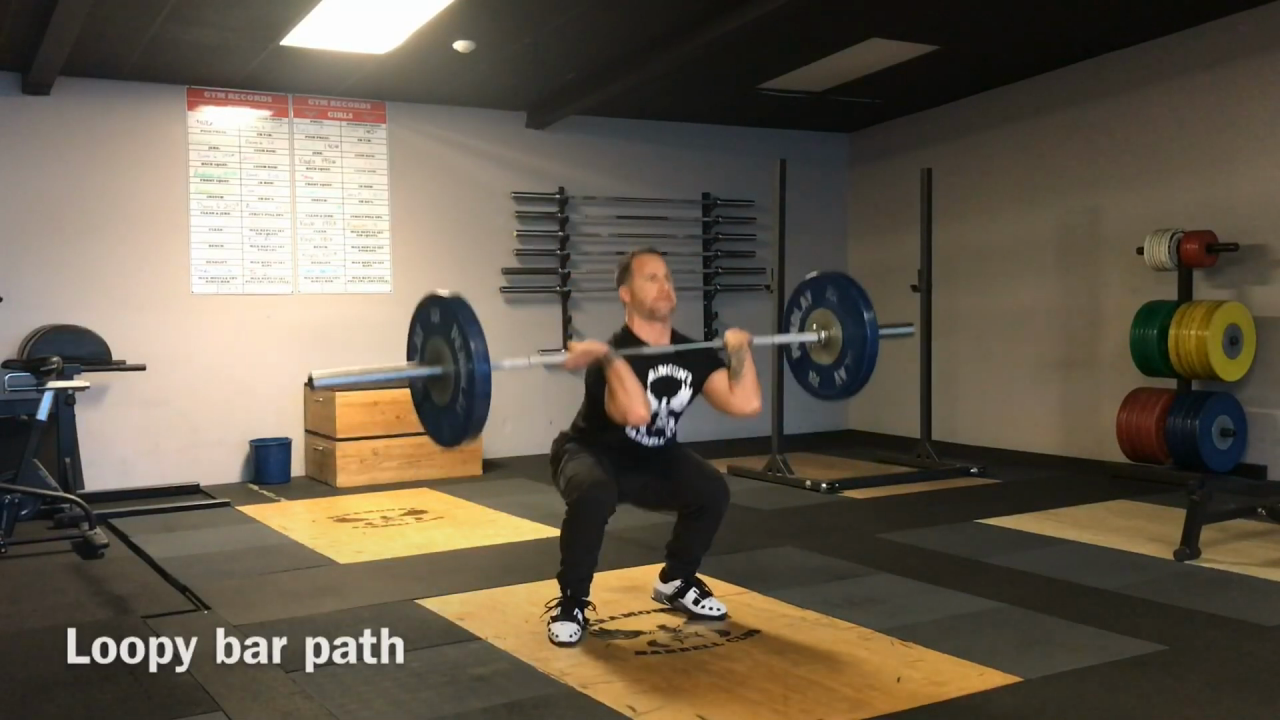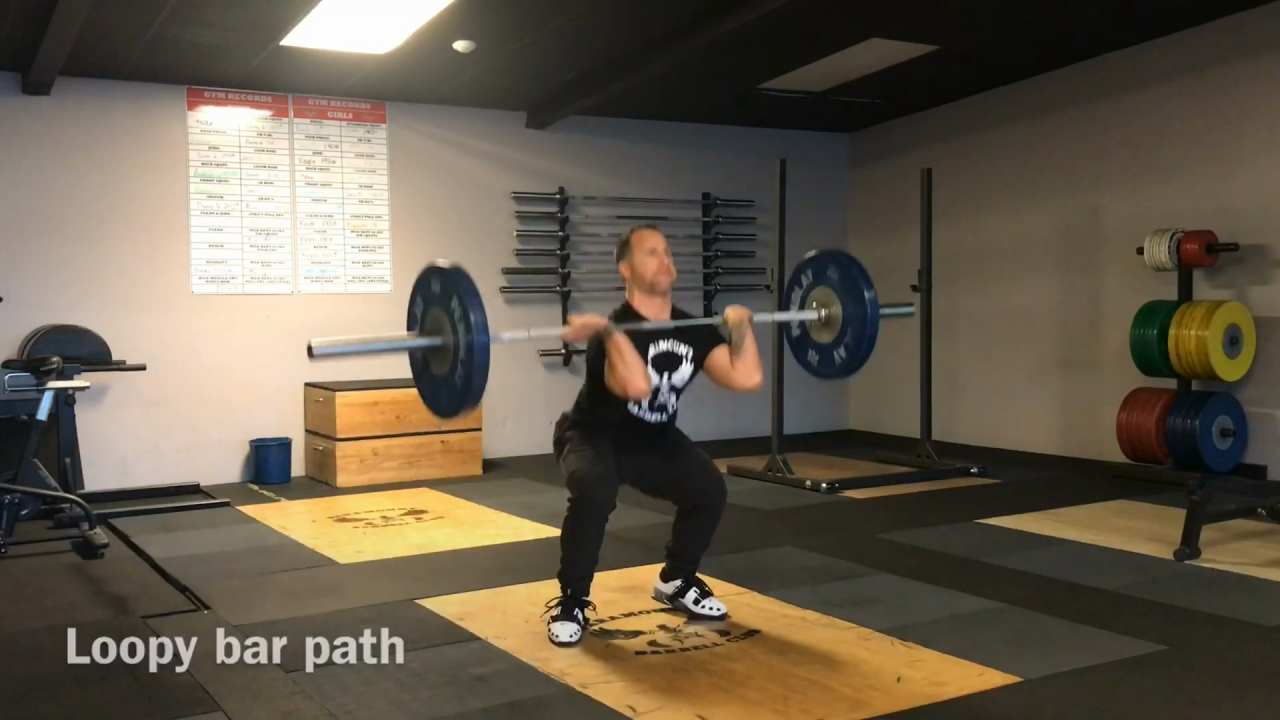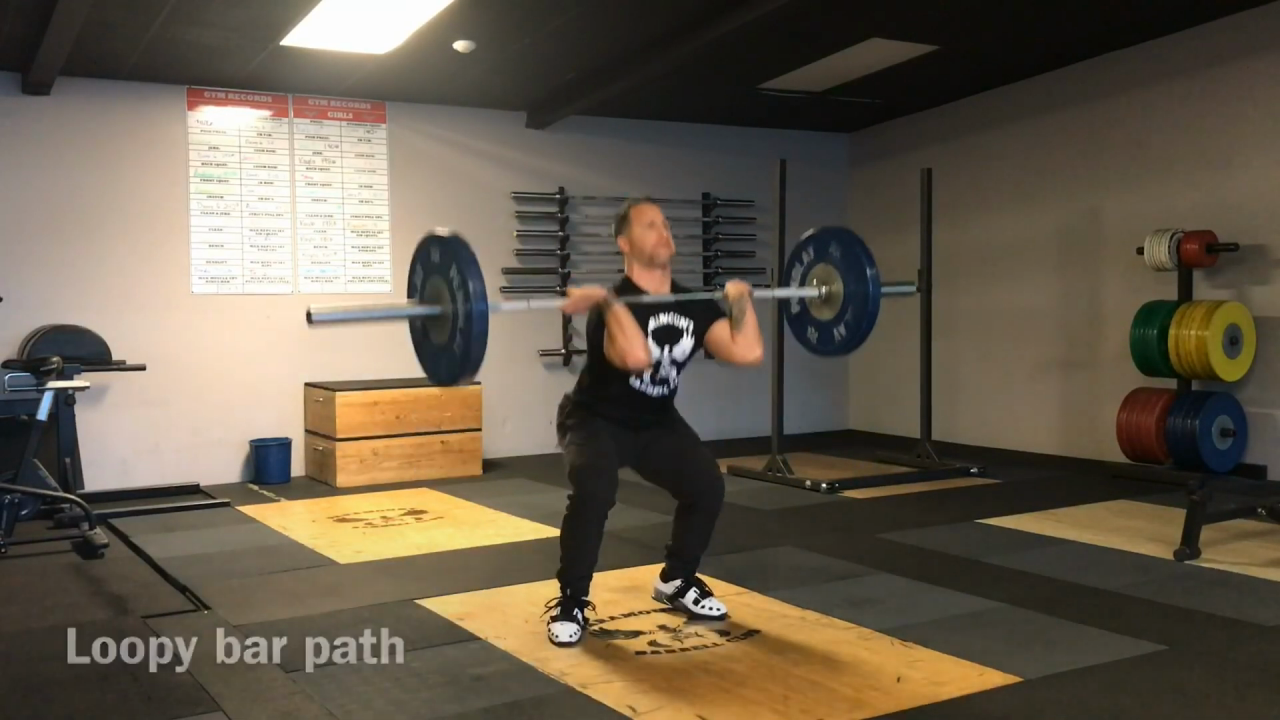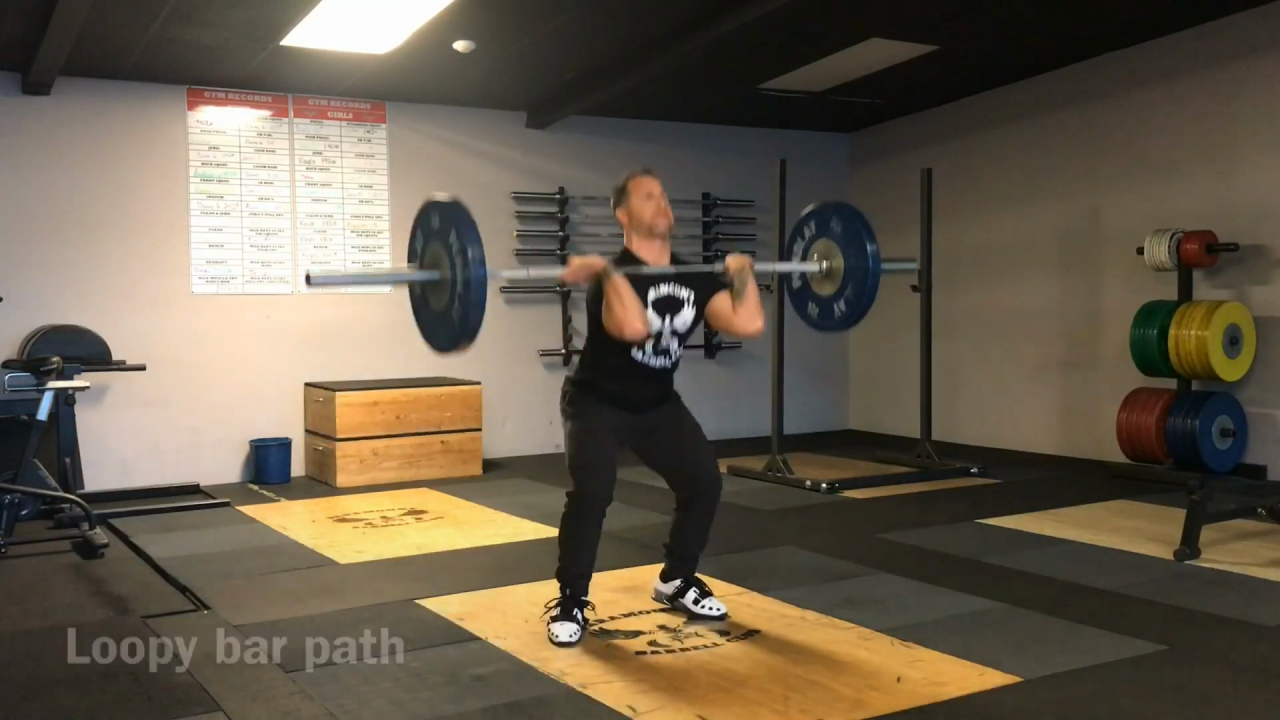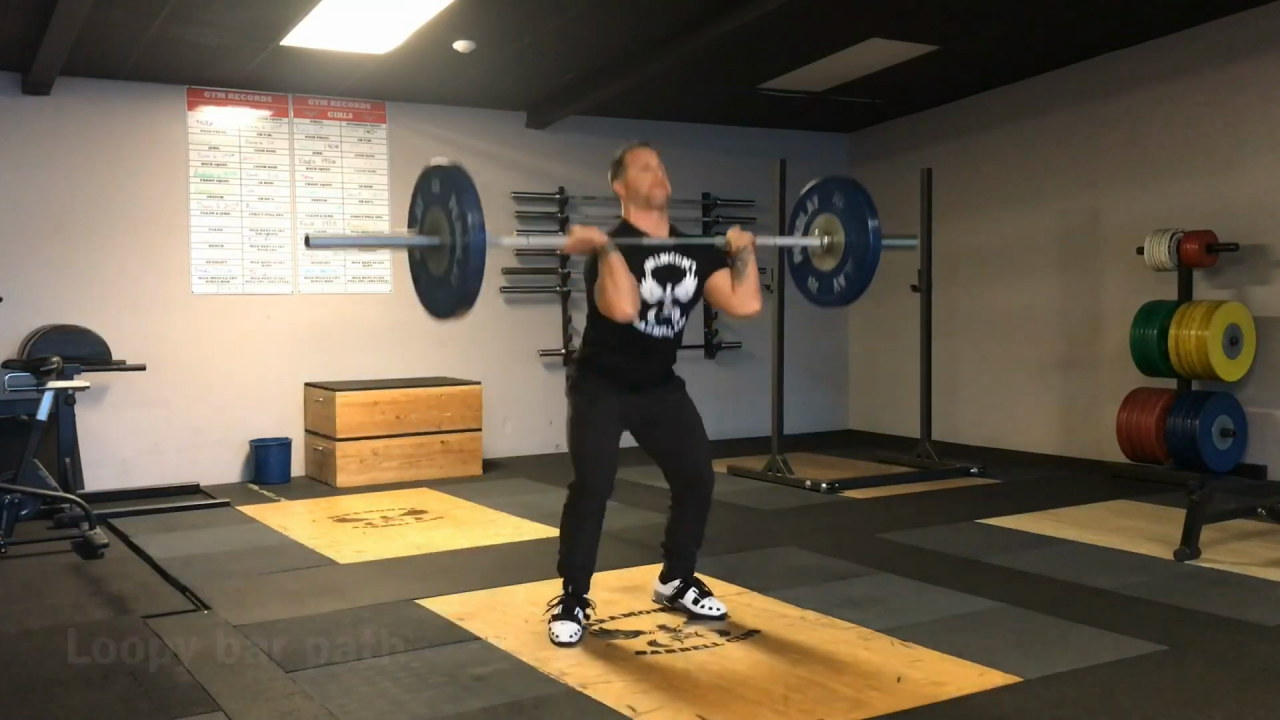
dt=0.1s
person 1, frame 1
left shoulder: (692, 354)
right shoulder: (614, 356)
left elbow: (746, 403)
right elbow: (635, 413)
left wrist: (738, 349)
right wrist: (606, 356)
left hip: (653, 460)
right hip: (591, 454)
left knee: (712, 492)
right knee: (592, 499)
left ankle: (675, 581)
right ankle: (571, 603)
person 1, frame 2
left shoulder: (693, 331)
right shoulder: (614, 333)
left elbow: (748, 378)
right elbow: (636, 385)
left wrist: (739, 324)
right wrist: (606, 328)
left hip: (655, 441)
right hip: (594, 438)
left knee: (709, 489)
right knee: (594, 493)
left ankle: (676, 580)
right ankle: (572, 602)
person 1, frame 3
left shoulder: (693, 305)
right shoulder: (613, 304)
left elbow: (748, 351)
right elbow: (636, 357)
left wrist: (739, 301)
right wrist: (606, 302)
left hip: (656, 422)
right hip: (595, 420)
left knee: (706, 485)
right knee: (595, 492)
left ankle: (677, 582)
right ankle: (571, 602)
person 1, frame 4
left shoulder: (694, 278)
right shoulder: (614, 276)
left elbow: (749, 323)
right elbow: (634, 326)
left wrist: (740, 272)
right wrist: (604, 270)
left hip: (658, 403)
right hip: (597, 402)
left knee: (704, 479)
right knee: (593, 487)
left ankle: (677, 580)
right ankle: (571, 600)
person 1, frame 5
left shoulder: (695, 250)
right shoulder: (611, 248)
left elbow: (746, 302)
right elbow: (622, 307)
left wrist: (742, 249)
right wrist: (605, 250)
left hip: (661, 386)
right hip: (601, 385)
left knee: (695, 477)
right knee: (593, 483)
left ankle: (676, 581)
right ankle: (571, 599)
